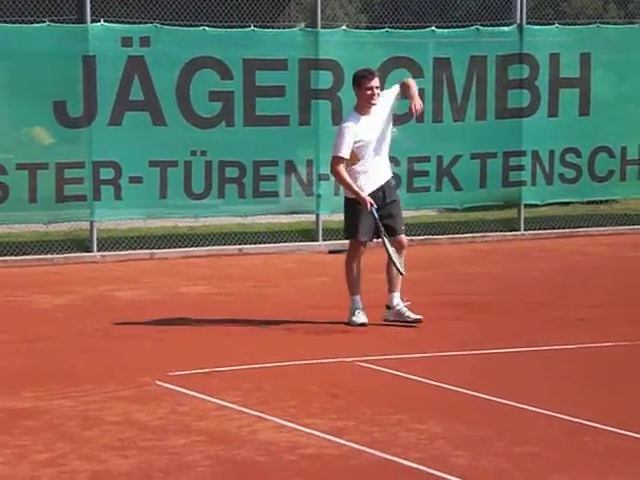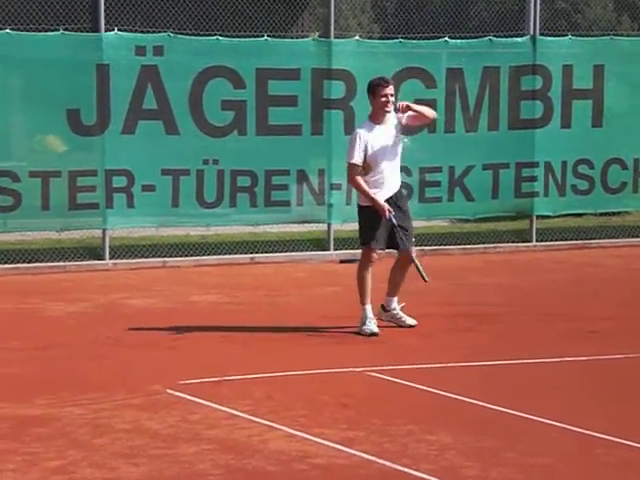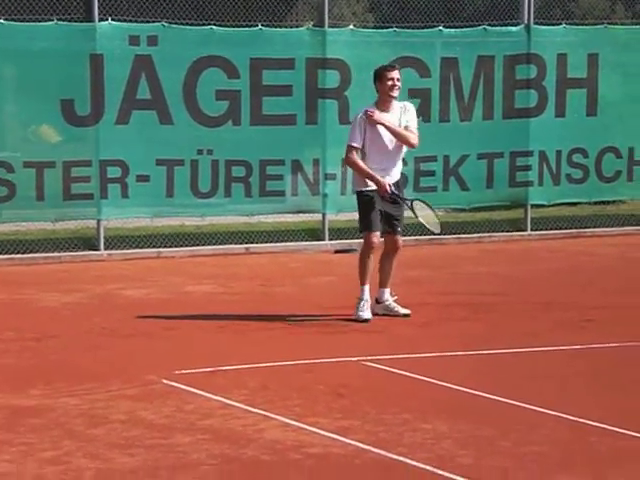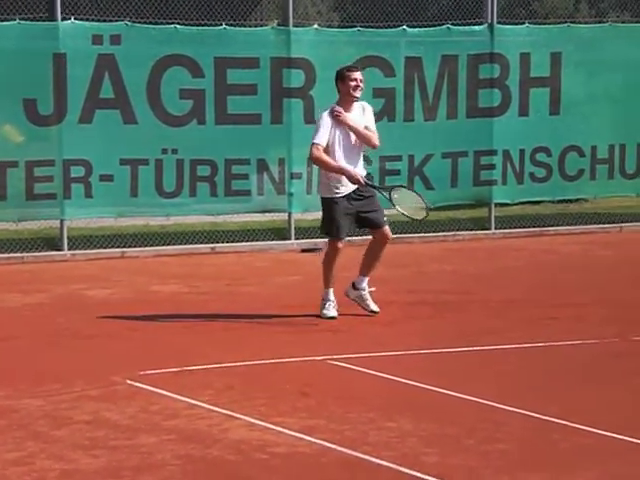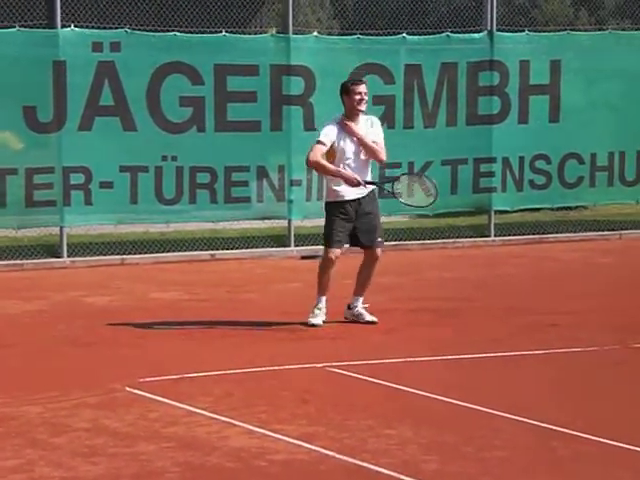
dt=0.3s
person 1, frame 1
left shoulder: (384, 102)
right shoulder: (348, 127)
left elbow: (406, 84)
right elbow: (336, 167)
left wrist: (412, 95)
right wrist: (358, 194)
left hip: (385, 187)
right hip: (360, 195)
left knee: (400, 243)
right knee: (356, 248)
left ankle: (395, 305)
right ankle: (356, 307)
person 1, frame 2
left shoulder: (398, 117)
right shoulder: (361, 134)
left elbow: (431, 117)
right elbow: (353, 175)
left wrist: (412, 107)
right wrist: (376, 202)
left hip: (396, 196)
right hip: (372, 202)
left knee: (407, 255)
right knee: (369, 257)
left ankle: (389, 307)
right ankle: (367, 316)
person 1, frame 3
left shoulder: (406, 109)
right shoulder: (363, 118)
left elbow: (413, 142)
right elbow: (350, 157)
left wrist: (384, 122)
right wrist: (376, 179)
left hip: (393, 185)
right hip: (368, 187)
left knee: (394, 243)
right knee: (372, 240)
left ankle: (383, 299)
right ankle: (364, 298)
person 1, frame 4
left shoulder: (365, 109)
right shoulder: (327, 117)
left elbow: (374, 142)
right elbow: (315, 155)
left wrist: (349, 122)
right wrist: (345, 171)
left hip: (360, 186)
right hip: (335, 191)
left knee: (383, 235)
right knee: (336, 246)
left ankle: (359, 287)
right ankle: (328, 298)
person 1, frame 5
left shoulder: (372, 123)
right shoulder: (332, 128)
left elbow: (381, 156)
right elbow: (312, 159)
left wrist: (357, 133)
right wrist: (342, 174)
left hip: (366, 198)
right hip: (339, 200)
left knee: (373, 255)
right knee: (332, 255)
left ankle: (355, 307)
right ankle: (320, 306)
